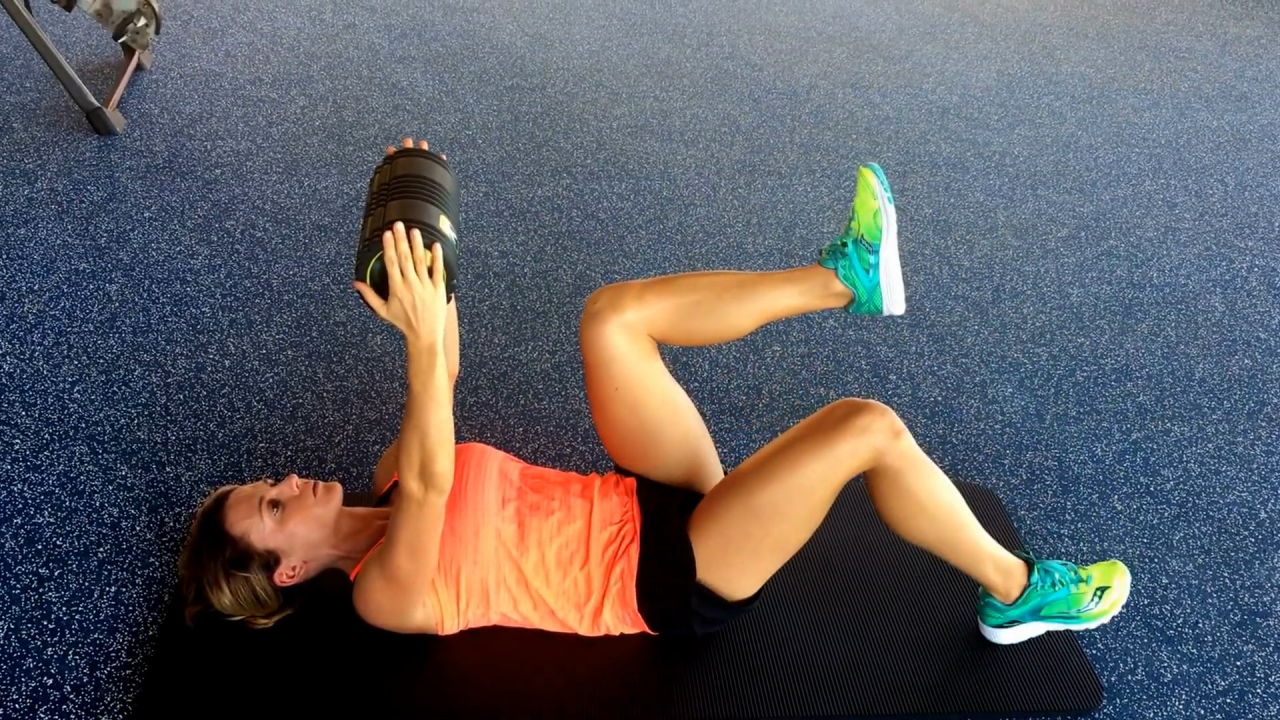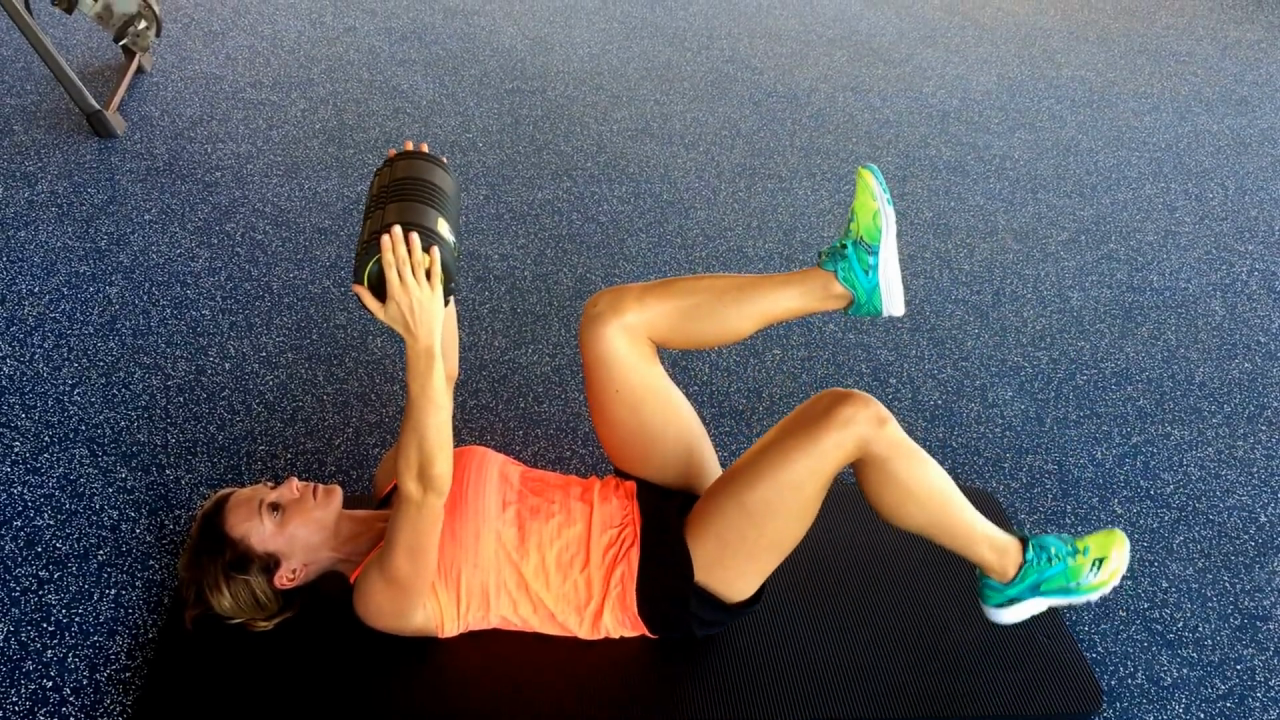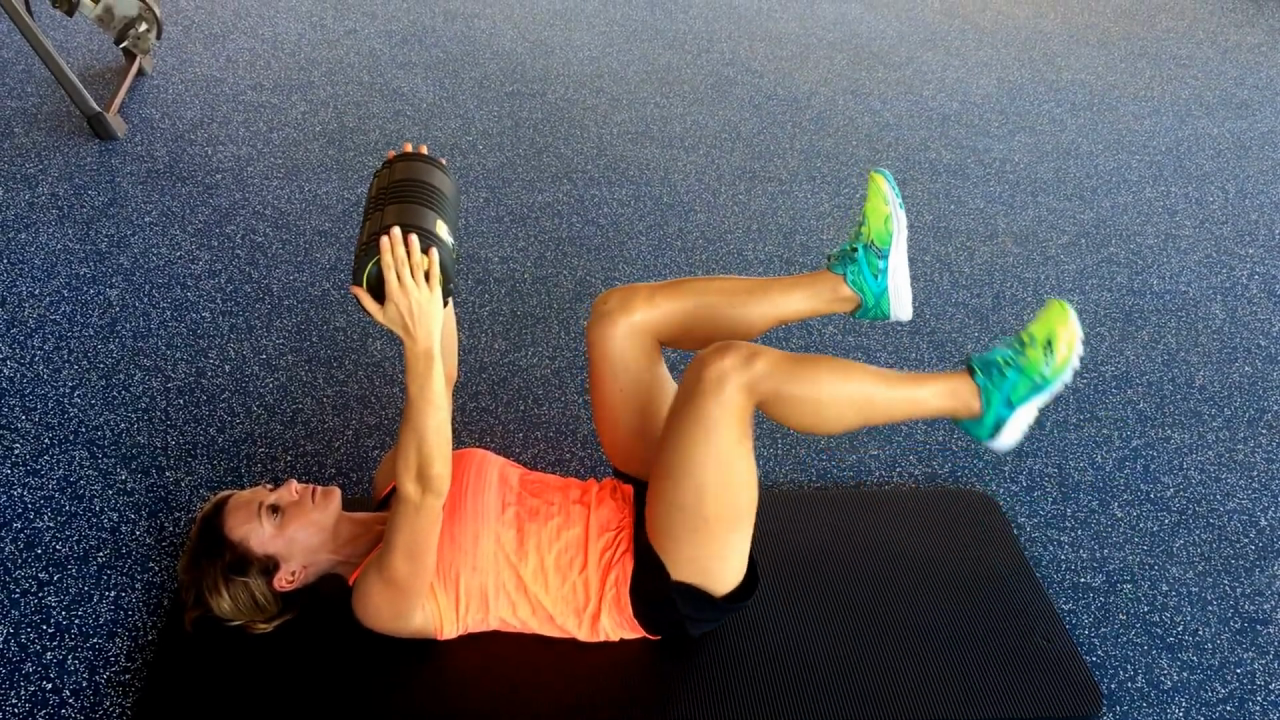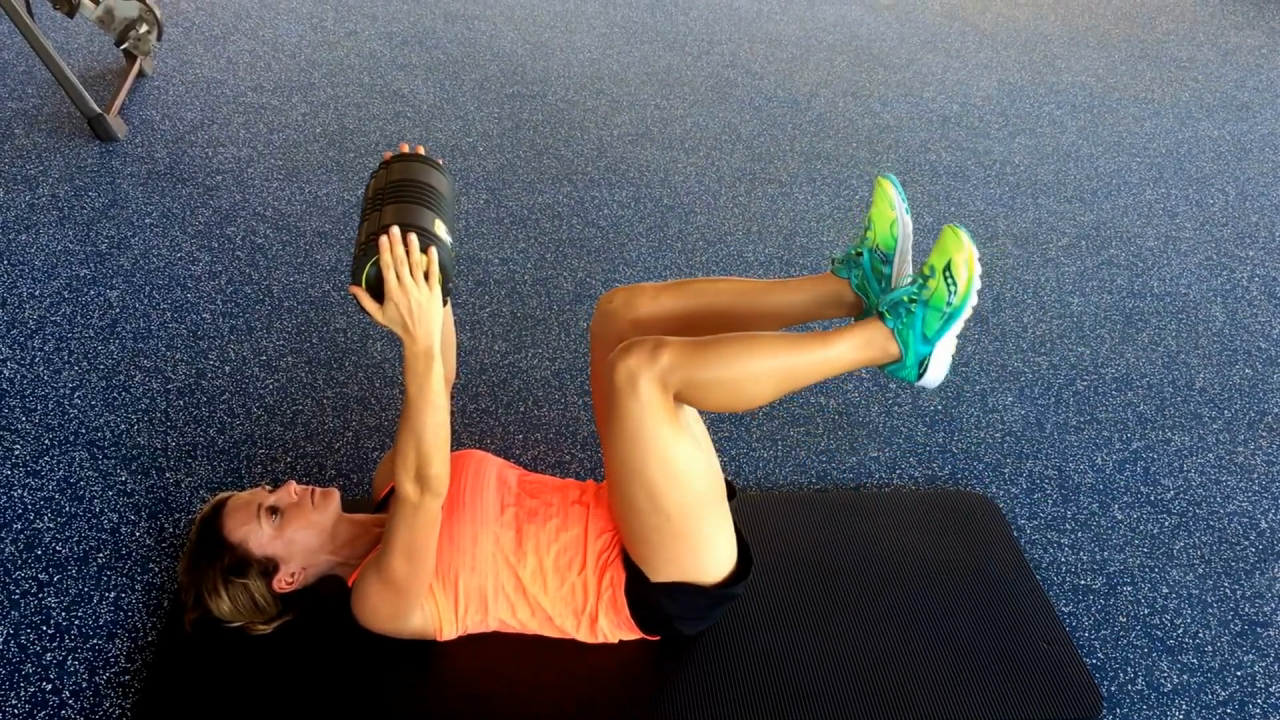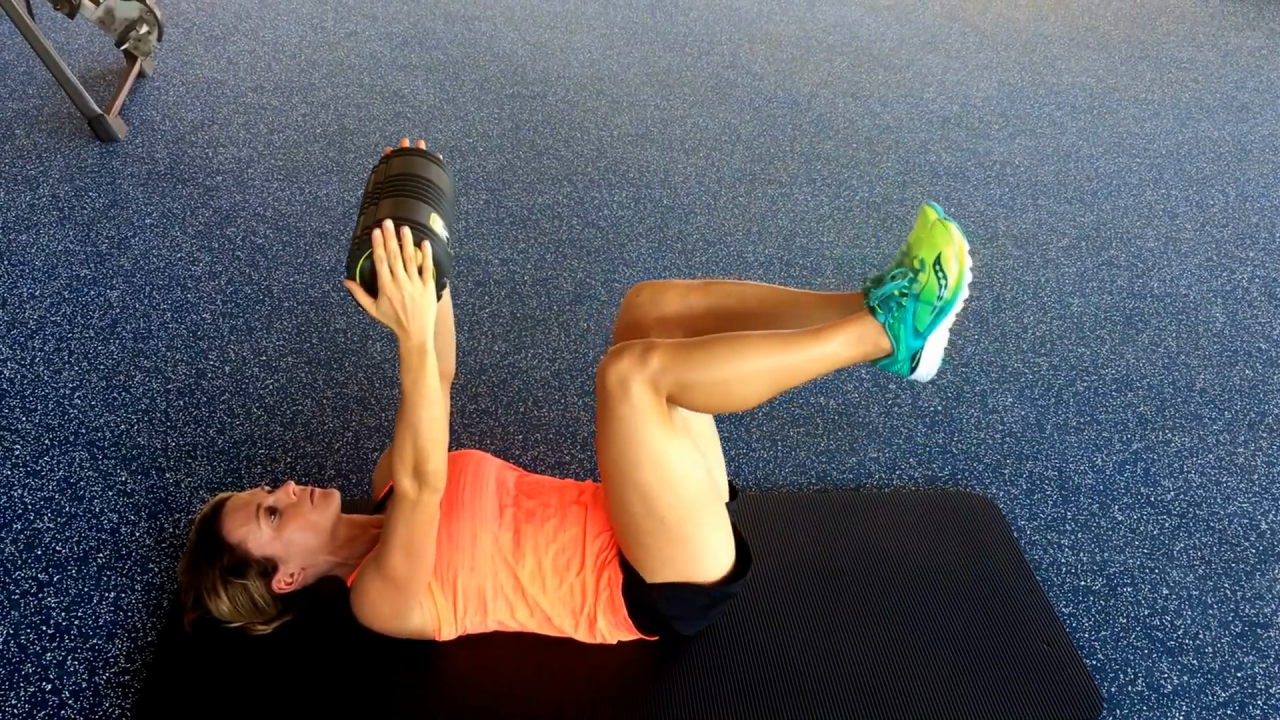
dt=0.5s
person 1, frame 1
left shoulder: (386, 494)
right shoulder: (388, 592)
left elbow: (438, 394)
right elbow: (435, 483)
left wrist: (427, 262)
right wrist: (420, 333)
left hip: (652, 502)
right hip: (676, 576)
left knee: (614, 313)
right knee: (868, 429)
left ankle: (846, 280)
right ankle: (1016, 591)
person 1, frame 2
left shoulder: (389, 495)
right shoulder: (390, 594)
left elbow: (439, 388)
right elbow: (434, 481)
left wrist: (427, 264)
right wrist: (419, 336)
left hip: (653, 511)
right hip: (675, 580)
left knee: (614, 316)
right knee: (849, 416)
left ankle: (846, 282)
right ankle: (1016, 571)
person 1, frame 3
left shoulder: (388, 498)
right shoulder: (387, 594)
left elbow: (439, 381)
right elbow: (432, 485)
left wrist: (423, 272)
right wrist: (418, 338)
left hip: (633, 515)
right hip: (671, 586)
left knee: (622, 313)
right knee: (734, 367)
left ankle: (854, 285)
right ankle: (980, 395)
person 1, frame 4
left shoulder: (385, 500)
right shoulder: (385, 597)
left elbow: (438, 380)
right elbow: (428, 487)
left wrist: (418, 258)
right wrist: (419, 337)
left hip: (629, 521)
right hip: (667, 587)
left knee: (625, 312)
right knee: (639, 365)
left ankle: (858, 287)
right ankle: (895, 338)
person 1, frame 5
left shoulder: (385, 495)
right shoulder: (385, 597)
left elbow: (437, 379)
right elbow: (426, 484)
left wrist: (423, 283)
right wrist: (411, 334)
left hip: (651, 519)
right hip: (668, 588)
left knee: (655, 304)
right knee: (634, 370)
left ankle: (872, 307)
right ankle: (886, 333)
